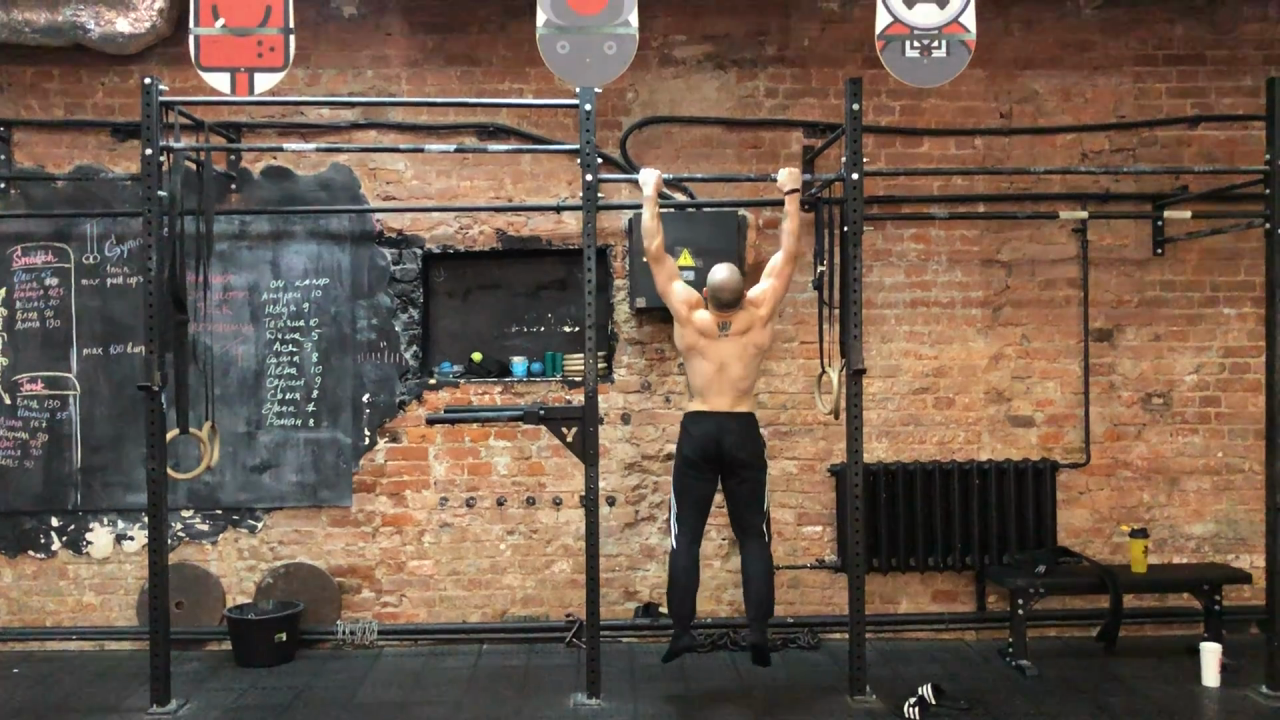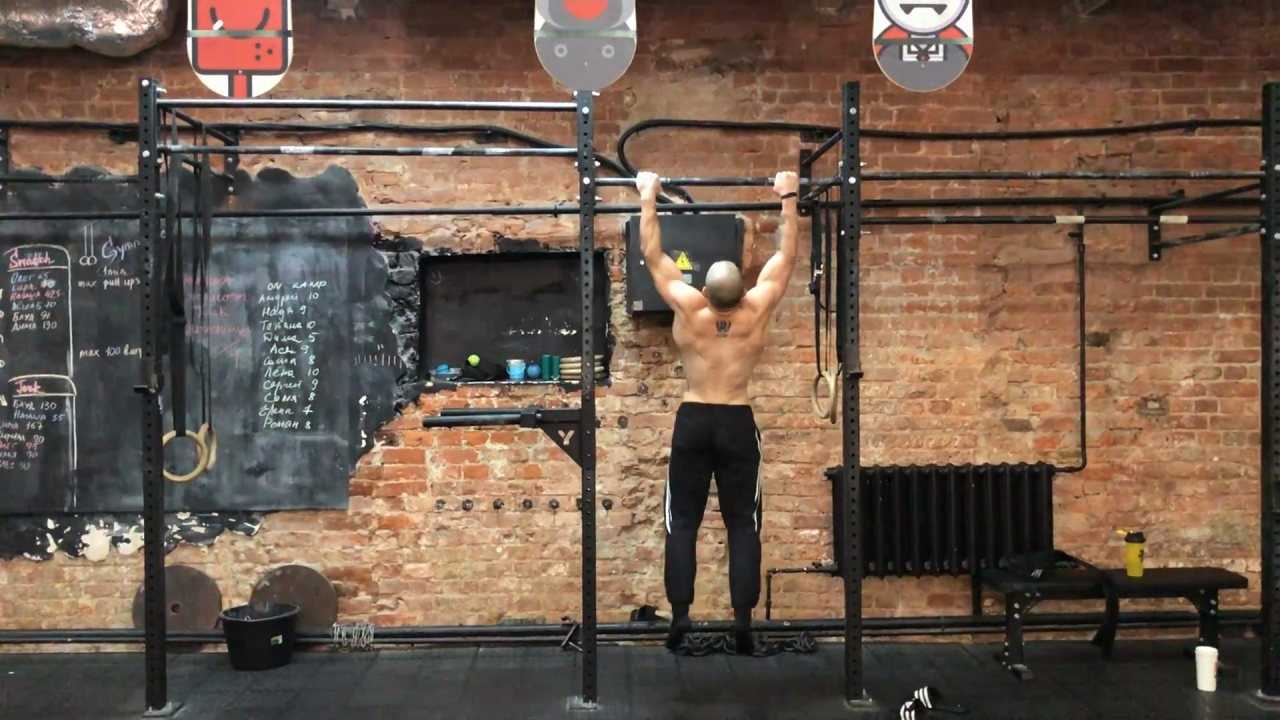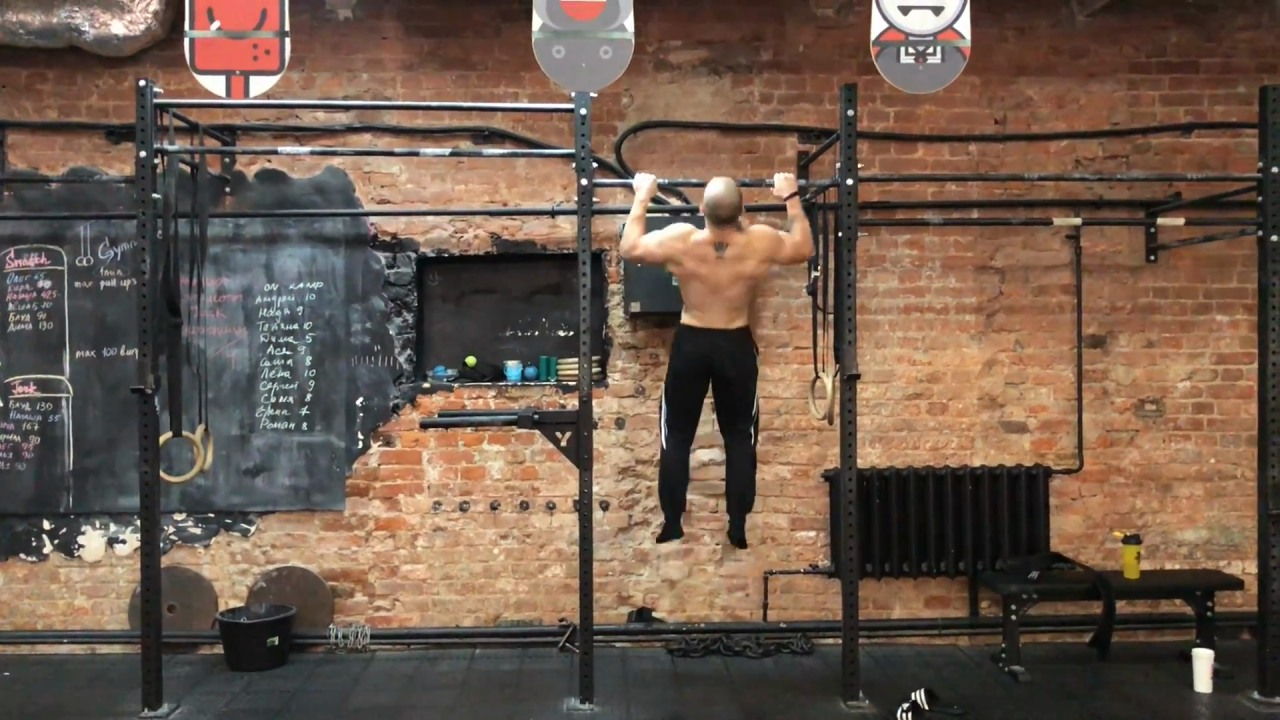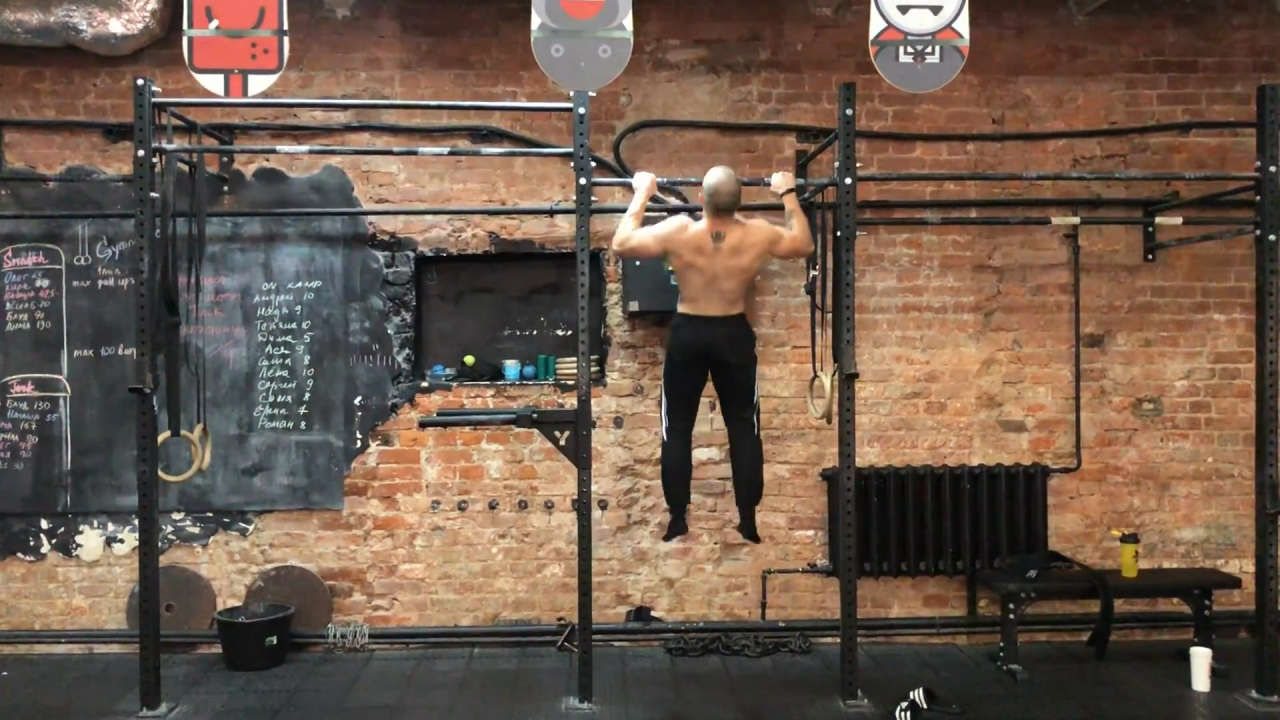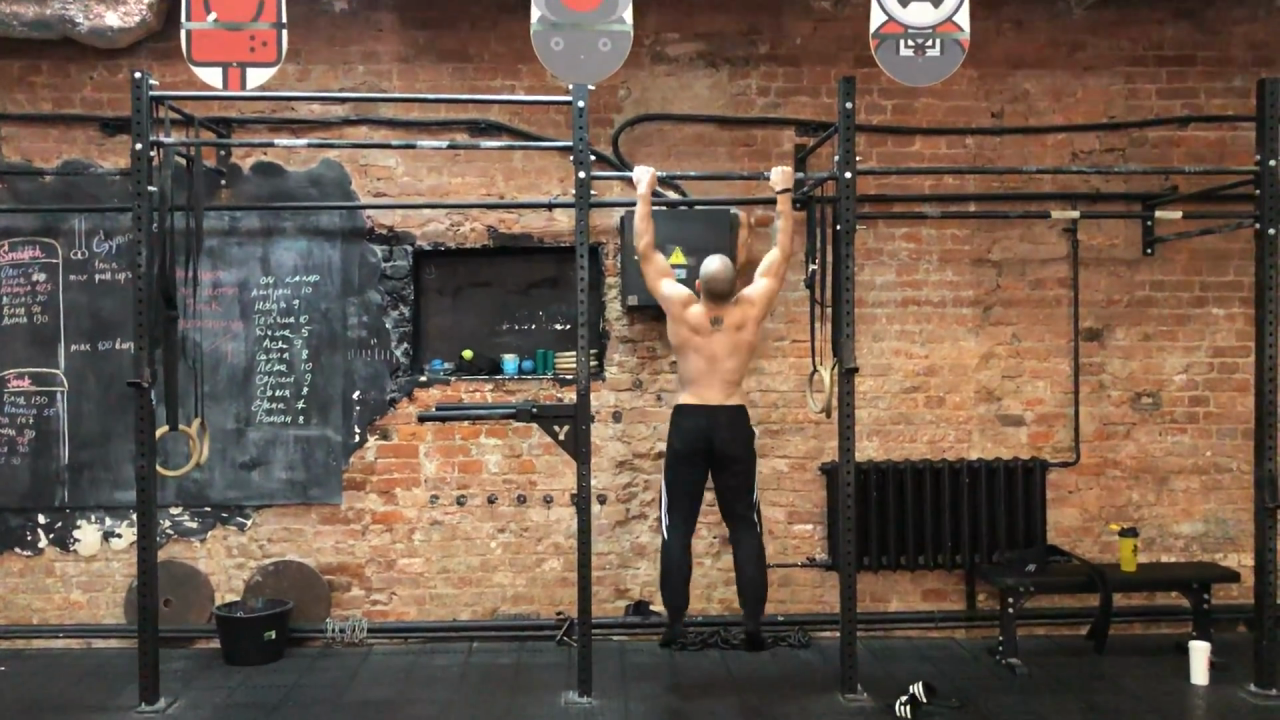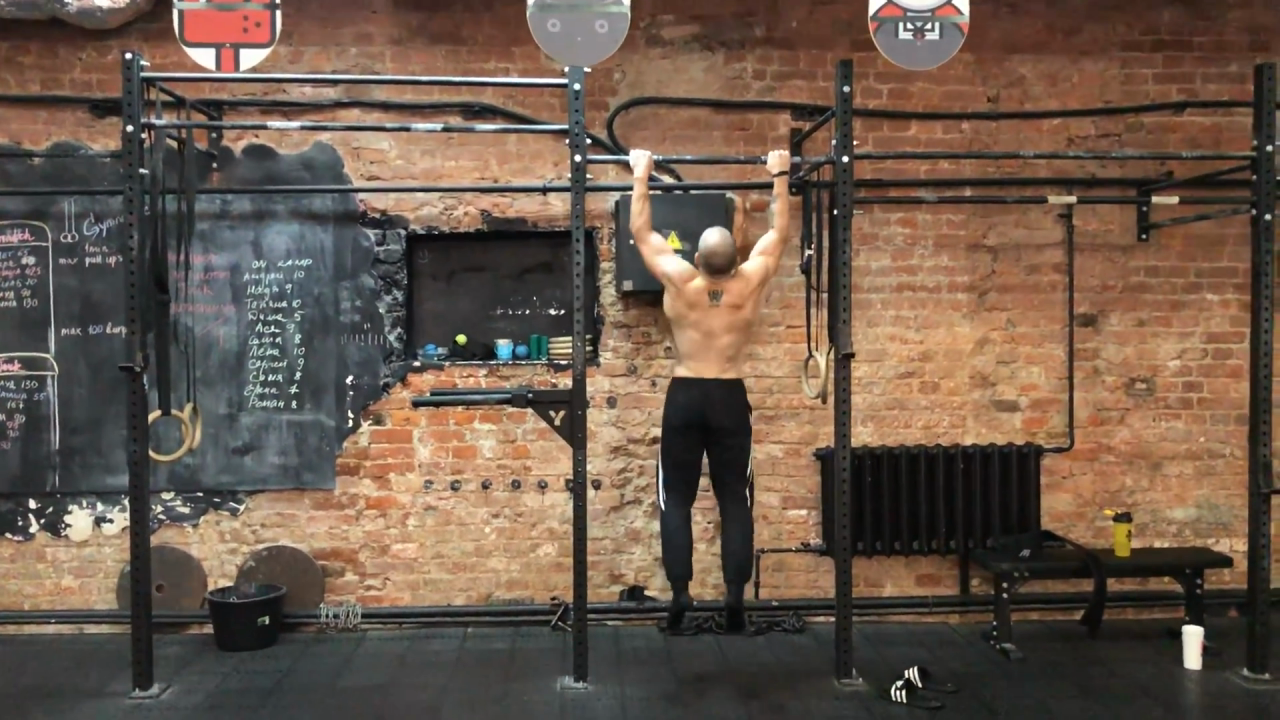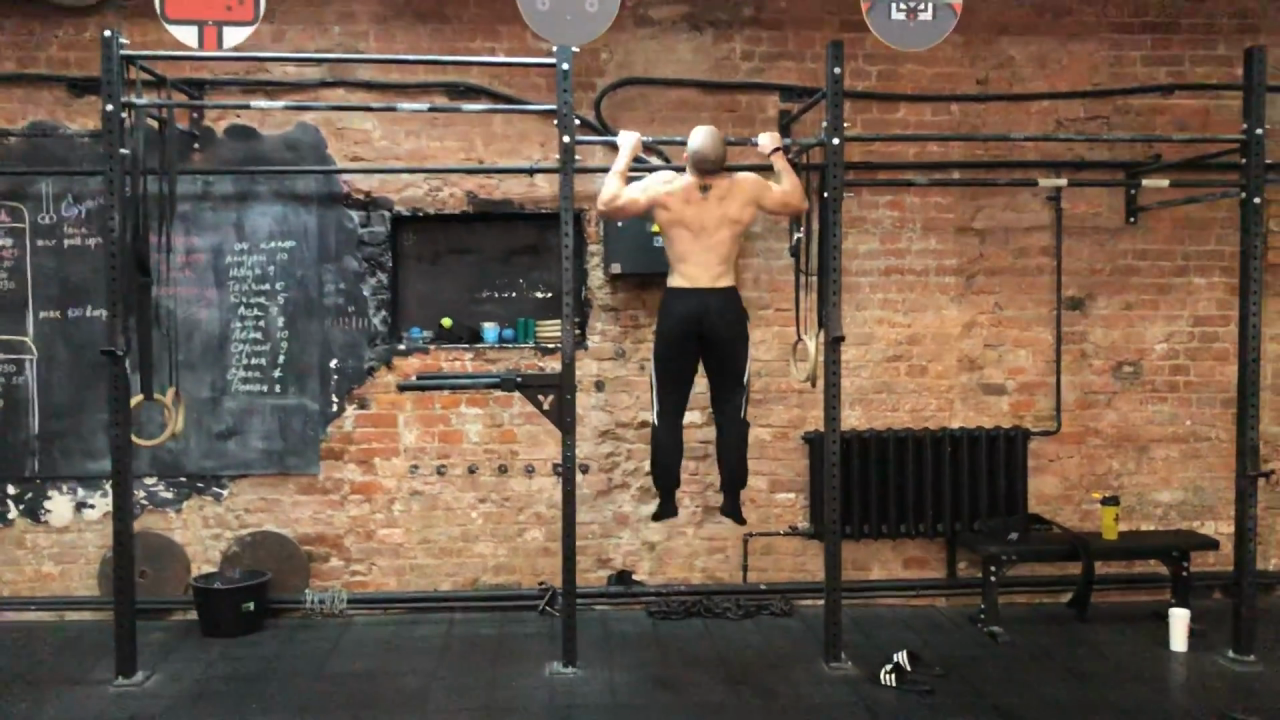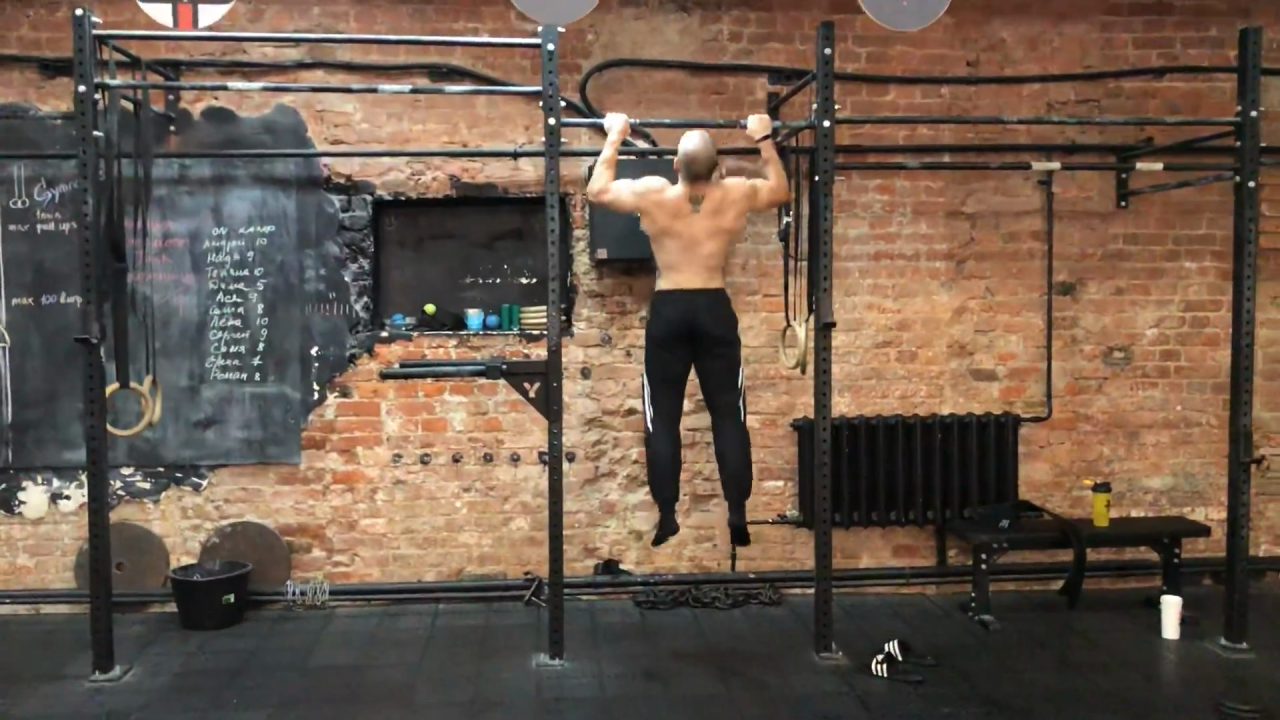
dt=0.3s
person 1, frame 1
left shoulder: (688, 315)
right shoulder: (759, 315)
left elbow: (655, 253)
right elbow: (787, 254)
left wrist: (651, 195)
right wrist: (790, 194)
left hip: (698, 432)
right hip: (743, 433)
left knee: (685, 536)
right knee: (754, 537)
left ankle: (682, 632)
right ankle: (758, 632)
person 1, frame 2
left shoulder: (687, 312)
right shoulder: (756, 314)
left elbow: (653, 256)
right elbow: (785, 255)
left wrist: (648, 198)
right wrist: (788, 197)
left hip: (693, 422)
right hip: (738, 425)
left knee: (682, 523)
right knee: (743, 525)
left ankle: (680, 613)
right ankle: (743, 618)
person 1, frame 3
left shoulder: (680, 240)
right shoulder: (762, 240)
left elbow: (628, 248)
right elbow: (806, 248)
left hip: (690, 345)
right hip: (736, 346)
left knee: (676, 436)
right knee: (740, 437)
person 1, frame 4
left shoulder: (678, 230)
right shoulder: (758, 234)
left elbow: (621, 244)
right elbow: (804, 245)
left wrist: (640, 195)
right wrist: (788, 193)
left hip: (688, 332)
right hip: (734, 333)
left knee: (677, 428)
right knee: (743, 427)
person 1, frame 5
left shoulder: (679, 310)
right shoulder: (752, 310)
left elbow: (646, 250)
right elbow: (781, 250)
left wrist: (644, 191)
right wrist: (783, 193)
left hip: (688, 424)
right hip: (733, 425)
left knee: (677, 528)
right knee: (744, 526)
left ankle: (676, 618)
right ankle: (753, 621)
person 1, frame 6
left shoulder: (678, 283)
right shoulder: (751, 284)
left elbow: (641, 231)
right elbow: (778, 231)
left wrist: (640, 175)
right wrist: (780, 175)
left hip: (684, 398)
right hip: (729, 399)
left knee: (676, 501)
right knee: (735, 502)
left ankle: (680, 591)
right ankle: (734, 595)
person 1, frame 7
left shoulder: (662, 186)
right shoulder: (749, 187)
left elbow: (605, 206)
right elbow: (799, 204)
left wrist: (625, 154)
right wrist: (778, 155)
left hip: (679, 305)
right hip: (725, 305)
left knee: (668, 409)
right knee: (731, 405)
left ankle: (667, 500)
right ankle: (732, 499)
person 1, frame 8
left shoulder: (652, 193)
right shoulder: (737, 193)
left elbow: (597, 191)
right elbow: (781, 191)
left wrist: (613, 139)
right wrist: (765, 139)
left hip: (668, 310)
right hip: (715, 310)
left knee: (662, 418)
right knee: (728, 414)
left ankle: (667, 516)
right ankle: (737, 513)
